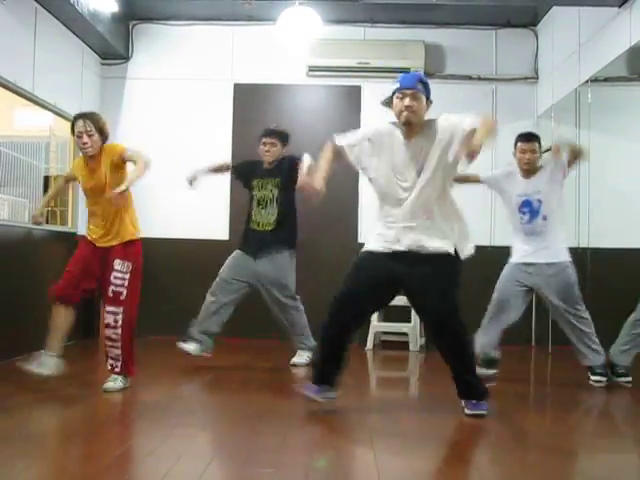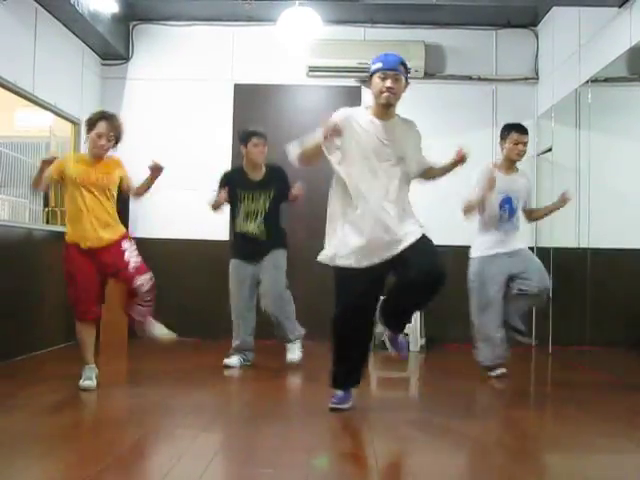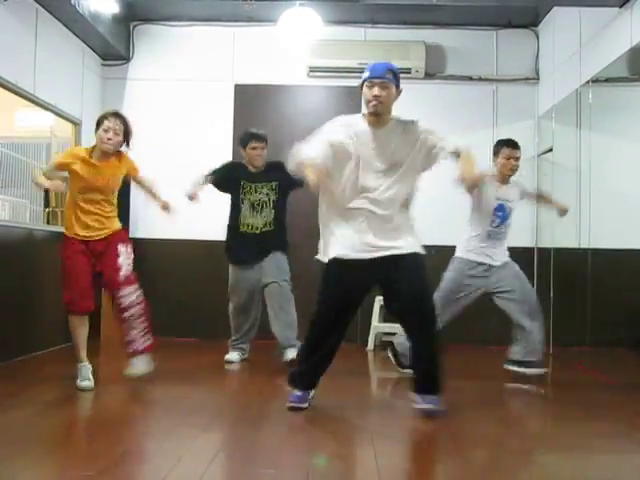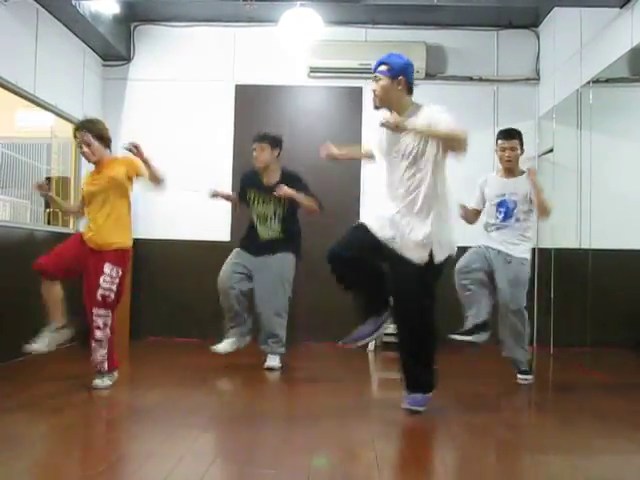
dt=0.3s
person 1, frame 1
left shoulder: (443, 130)
right shoulder: (374, 137)
left elbow: (486, 123)
right elbow: (335, 144)
left wrist: (479, 138)
right wrist: (320, 175)
left hip: (435, 246)
right hip: (386, 244)
left knee: (444, 324)
right knee: (346, 305)
left ankle: (473, 393)
right ankle: (324, 379)
person 1, frame 2
left shoulder: (410, 131)
right shoulder: (344, 120)
left elbow: (422, 172)
right elbow: (299, 158)
left wrist: (451, 165)
right wrist: (322, 139)
left hip: (402, 232)
right hip: (354, 238)
left knee: (429, 275)
right knee: (350, 317)
left ankle: (392, 319)
right ankle: (344, 384)
person 1, frame 3
left shoulder: (414, 133)
right shoulder: (343, 128)
left elbow: (453, 150)
right elbow: (301, 157)
right wrist: (313, 174)
left hip: (400, 242)
right hip: (349, 242)
left knee: (419, 312)
right knee: (329, 318)
left ankle: (427, 388)
right ankle: (303, 382)
person 1, frame 4
left shoulder: (433, 117)
right shoulder: (389, 127)
left elbow: (460, 142)
left wrist: (409, 126)
right wrist: (344, 154)
left hip: (423, 233)
right hip: (386, 222)
left knee: (414, 315)
right knee: (341, 256)
left ankle: (420, 386)
right ankle: (376, 311)
person 2, frame 1
left shoulder: (113, 152)
right shoulder: (78, 165)
left elbow: (143, 161)
right elbow: (62, 182)
left wrist: (124, 186)
right wrist: (43, 206)
left hip: (123, 242)
right hip: (93, 241)
left knee: (117, 307)
right knee: (64, 293)
left ankle: (120, 372)
right ankle: (51, 356)
person 2, frame 2
left shoulder: (116, 166)
right shoulder: (68, 162)
left elbow: (135, 193)
right elbow: (38, 187)
left wrist: (152, 177)
right wrist: (43, 167)
left hip: (114, 238)
right hip: (80, 245)
left knee: (142, 281)
right knee: (85, 309)
left ankle: (143, 320)
right ankle: (89, 368)
person 2, frame 3
left shoulder: (124, 162)
right shoulder: (75, 156)
left elbow: (141, 181)
right elbow: (43, 173)
left wrist: (159, 199)
right wrist: (44, 181)
left hip: (111, 235)
right hip: (77, 237)
left knee: (126, 290)
right knee: (78, 304)
left ankle: (140, 352)
right ankle: (83, 365)
person 2, frame 4
left shoulder: (125, 163)
right shoulder: (88, 179)
left elbow: (158, 181)
right elbow: (76, 211)
left wrist: (143, 158)
right wrist: (50, 196)
left hip: (114, 248)
right hip: (85, 241)
left knee: (100, 308)
right knee: (46, 267)
left ankle: (107, 369)
right ankle: (57, 326)
person 3, frame 1
left shoulder: (552, 171)
right shoulder: (506, 178)
left elbow: (578, 154)
right elbow: (473, 178)
left wrist: (564, 150)
left hip: (554, 260)
right hip: (521, 261)
left knee: (573, 312)
right knee: (501, 305)
left ankle: (595, 362)
right ankle: (486, 355)
person 3, frame 2
left shoulder: (524, 180)
right shoulder: (487, 174)
left elbow: (530, 215)
right elbow: (467, 210)
left wrist: (557, 205)
right wrist: (484, 194)
left hip: (516, 250)
right hip: (487, 253)
left knee: (540, 286)
right knee: (487, 306)
left ankle: (511, 318)
right ankle: (490, 358)
person 3, frame 3
left shoulder: (515, 188)
right shoulder: (483, 182)
left elbow: (534, 195)
right elbow: (467, 183)
left wrist: (554, 203)
left hip: (500, 260)
right hip: (470, 258)
left knee: (526, 301)
right knee: (442, 305)
left ankle: (524, 356)
right ankle: (402, 348)
person 3, frame 4
left shoulder: (530, 181)
right shoulder: (486, 182)
left elbow: (544, 213)
right elbow: (473, 217)
left wrist: (534, 183)
right wrist: (464, 213)
left hip: (517, 254)
right hip: (488, 246)
left knee: (513, 306)
right knee: (464, 269)
left ankle: (520, 360)
right ankle: (477, 322)
person 4, frame 1
left shoulder: (288, 165)
right shoulder: (253, 168)
left elbow: (306, 160)
right elbow: (229, 166)
left wrist: (304, 174)
right wrist: (203, 170)
left hip: (278, 249)
right hip: (248, 247)
left knee: (285, 299)
right knee: (222, 289)
left ankle: (304, 347)
right ankle: (199, 339)
person 4, frame 2
left shoulder: (277, 174)
right shoulder: (231, 177)
left elbow: (288, 198)
right elbow: (215, 206)
left wrist: (295, 194)
right wrist: (218, 201)
left hip: (272, 250)
right hip: (241, 253)
left knee: (274, 295)
right knee: (240, 301)
left ankle: (293, 339)
right ankle: (243, 351)
person 4, frame 3
left shoulder: (279, 171)
right shoulder: (232, 171)
right elbow: (208, 178)
right wrist: (195, 189)
left hip: (272, 250)
right hip: (240, 252)
left knee: (279, 290)
right knee: (242, 301)
left ankle: (290, 346)
right ankle: (239, 346)
person 4, frame 4
left shoulder: (292, 179)
right shoulder: (248, 178)
left elbow: (314, 208)
left wrist: (294, 194)
right wrist: (224, 195)
left hip: (281, 251)
right hip: (250, 248)
left knee: (275, 301)
right knee: (226, 282)
left ankle: (274, 350)
right ankle: (237, 333)
